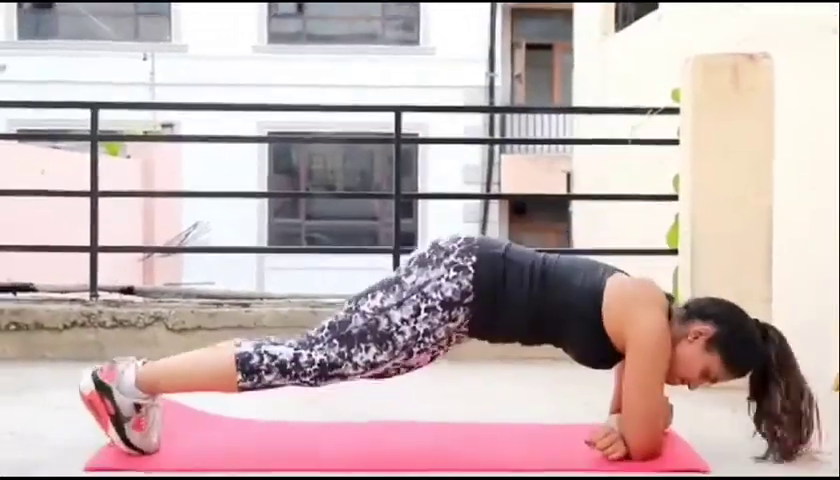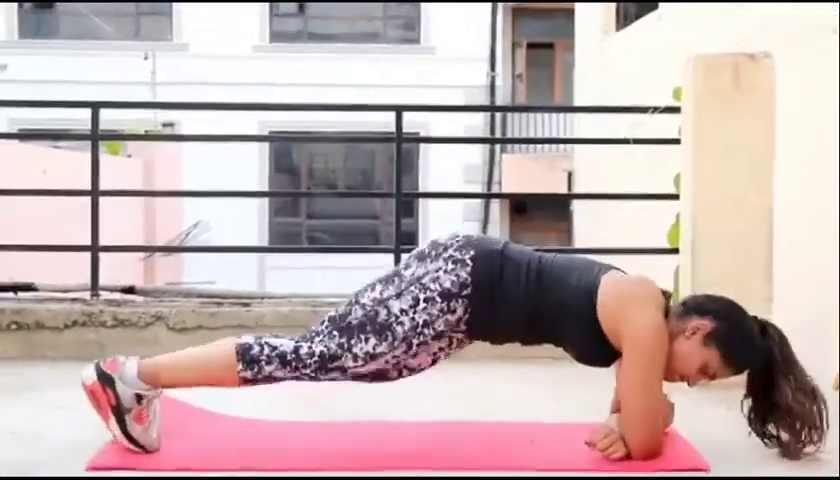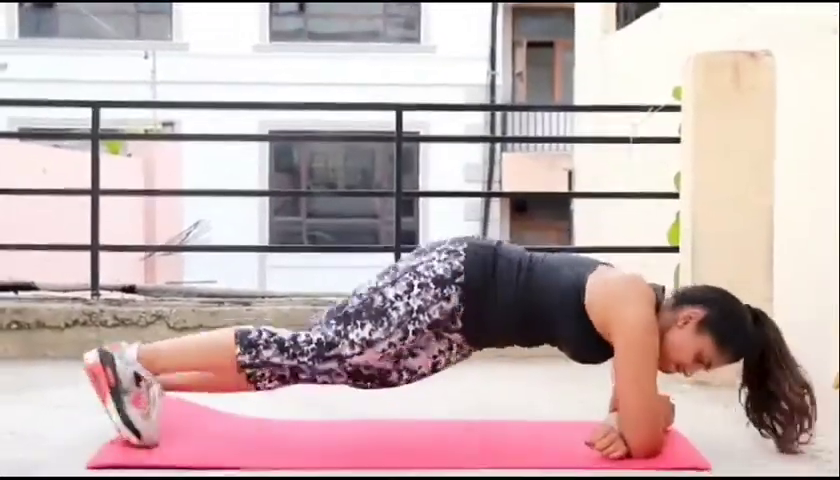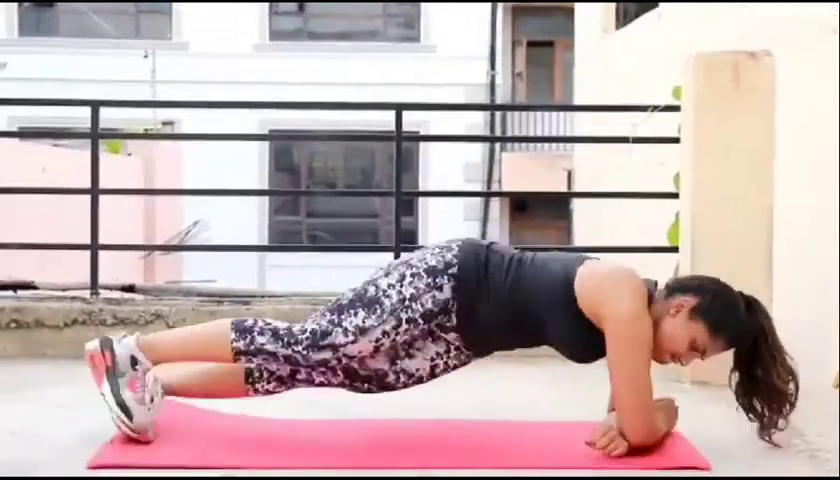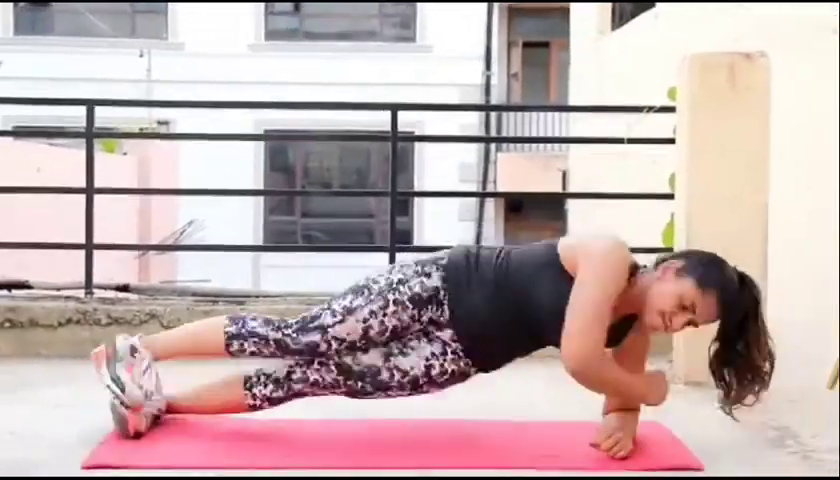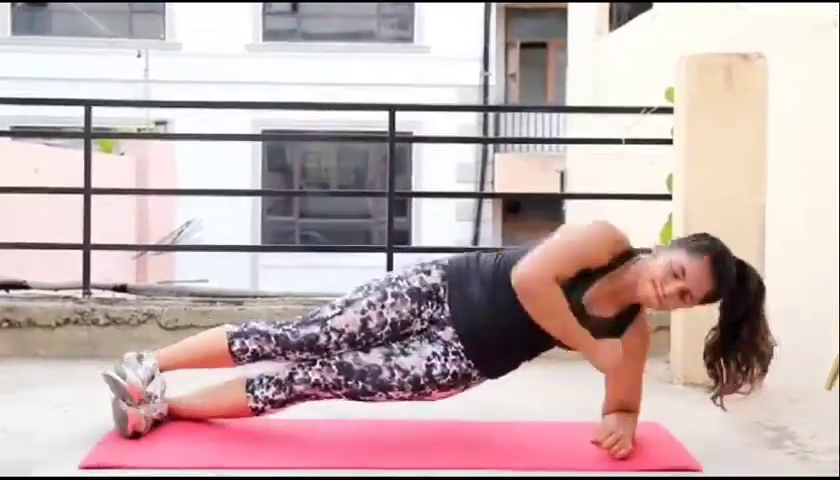
dt=0.1s
person 1, frame 1
left shoulder: (643, 316)
right shoulder: (650, 320)
left elbow: (627, 413)
right elbow: (644, 440)
left wrist: (626, 421)
right wrist: (659, 416)
left hip: (463, 284)
right hip: (458, 277)
left knee: (324, 359)
right knee: (315, 359)
left ankle: (143, 378)
right ankle: (131, 380)
person 1, frame 2
left shoulder: (643, 313)
right shoulder: (646, 319)
left elbow: (628, 413)
right elbow: (645, 440)
left wrist: (629, 418)
right wrist: (658, 415)
left hip: (463, 293)
right hip: (458, 274)
left knee: (330, 359)
right knee: (317, 354)
left ankle: (145, 378)
right ankle: (135, 374)
person 1, frame 3
left shoulder: (643, 321)
right shoulder: (636, 309)
left elbow: (629, 418)
right elbow: (643, 432)
left wrist: (624, 421)
right wrist: (649, 418)
left hip: (465, 327)
right hip: (452, 277)
left knee: (330, 369)
right knee: (313, 349)
left ankle: (160, 381)
right ankle: (137, 361)
person 1, frame 4
left shoulder: (635, 318)
right shoulder: (627, 299)
left elbow: (625, 416)
right elbow: (640, 427)
left wrist: (624, 418)
right wrist: (660, 412)
left hip: (462, 335)
right hip: (447, 278)
left knee: (327, 371)
right knee: (309, 343)
left ankle: (159, 382)
right ankle: (135, 350)
person 1, frame 5
left shoulder: (636, 329)
right shoulder: (614, 264)
left elbow: (617, 402)
right elbow: (579, 359)
left wrist: (623, 422)
right wrist: (643, 392)
left hip: (465, 354)
right hip: (439, 287)
left knee: (324, 379)
right knee: (301, 339)
left ankle: (158, 400)
right ankle: (140, 350)
person 1, frame 6
left shoulder: (634, 324)
right shoulder: (608, 240)
left elbow: (620, 399)
right elbow: (526, 275)
left wrist: (623, 422)
right wrist: (592, 344)
left hip: (467, 356)
right hip: (441, 289)
left knee: (324, 379)
right knee: (304, 339)
left ankle: (164, 402)
right ankle: (152, 365)
